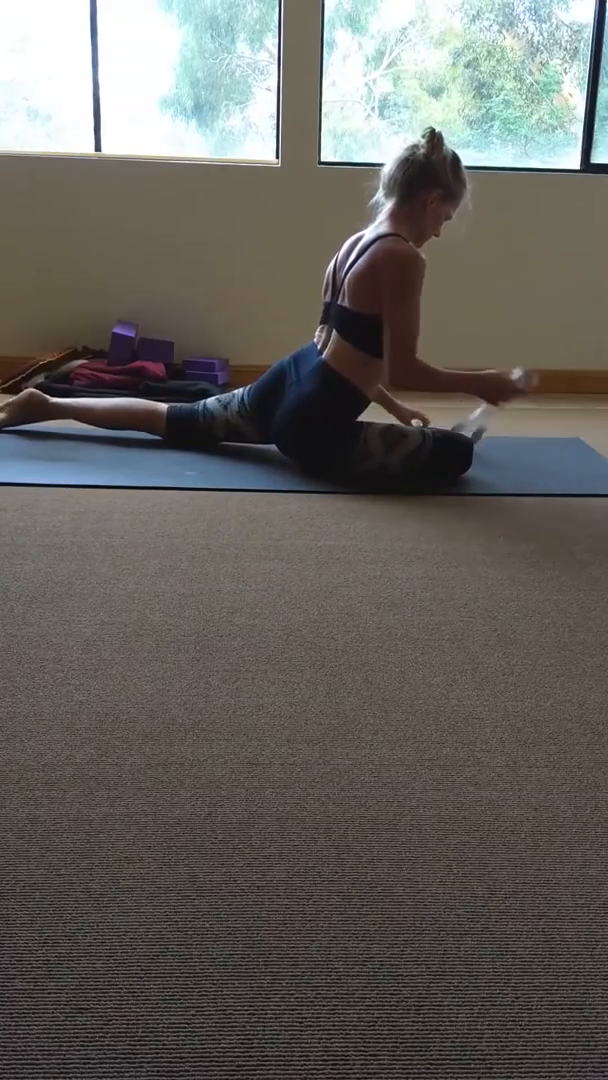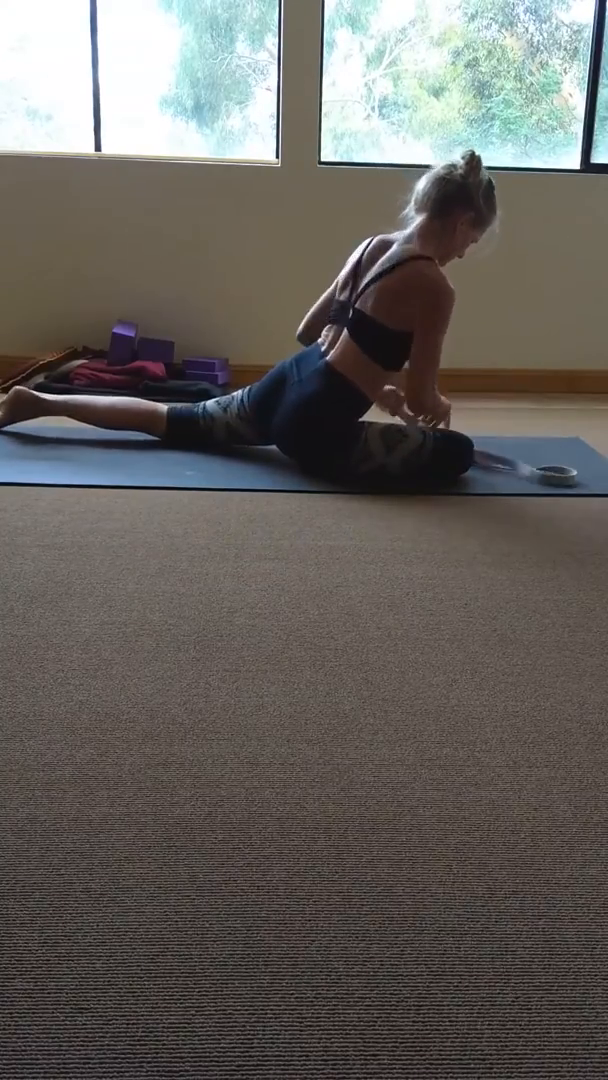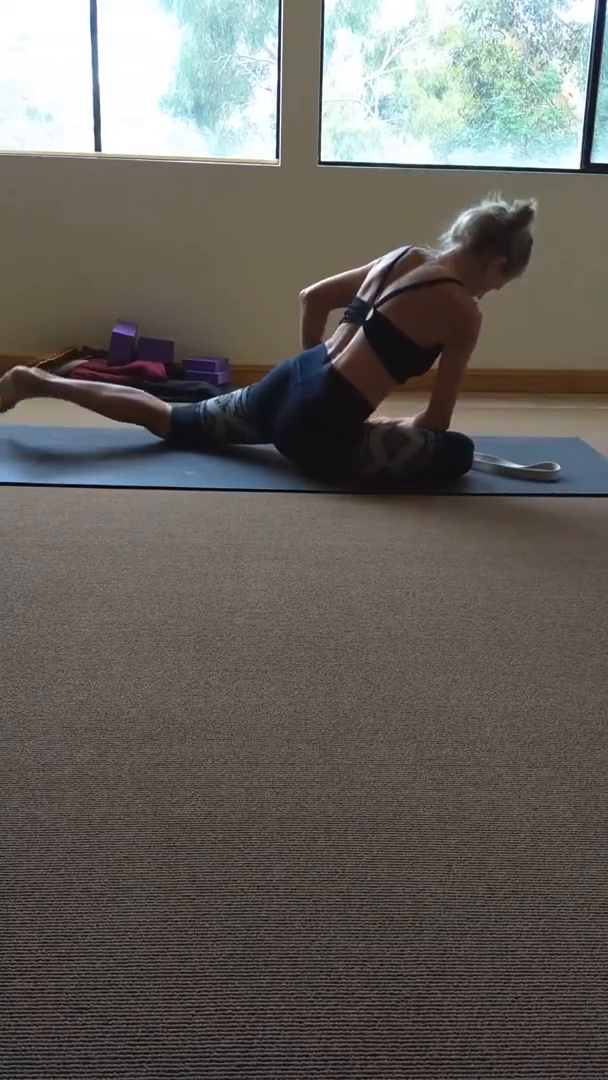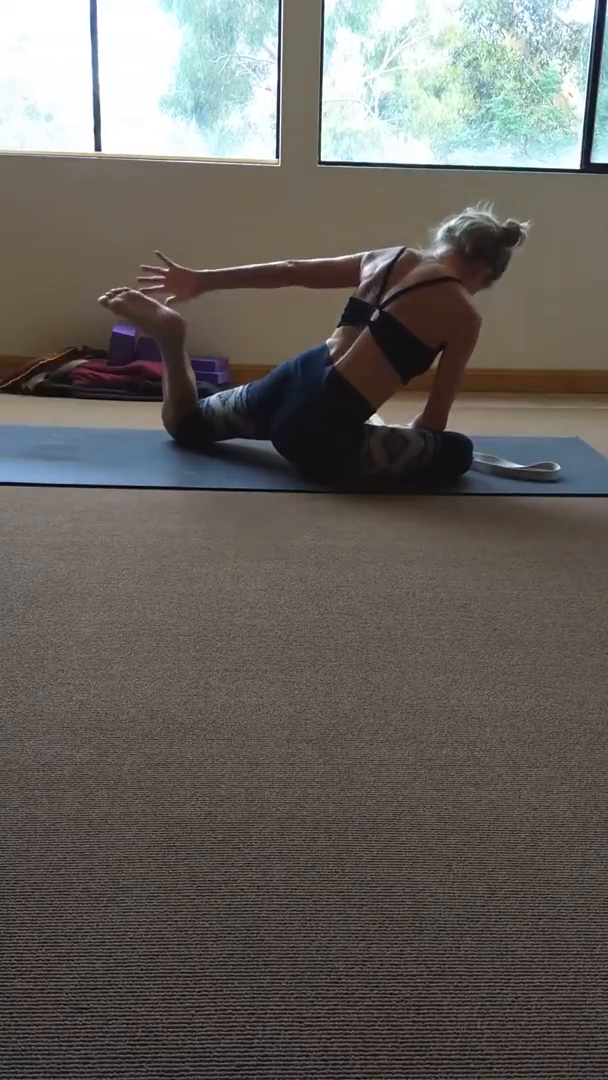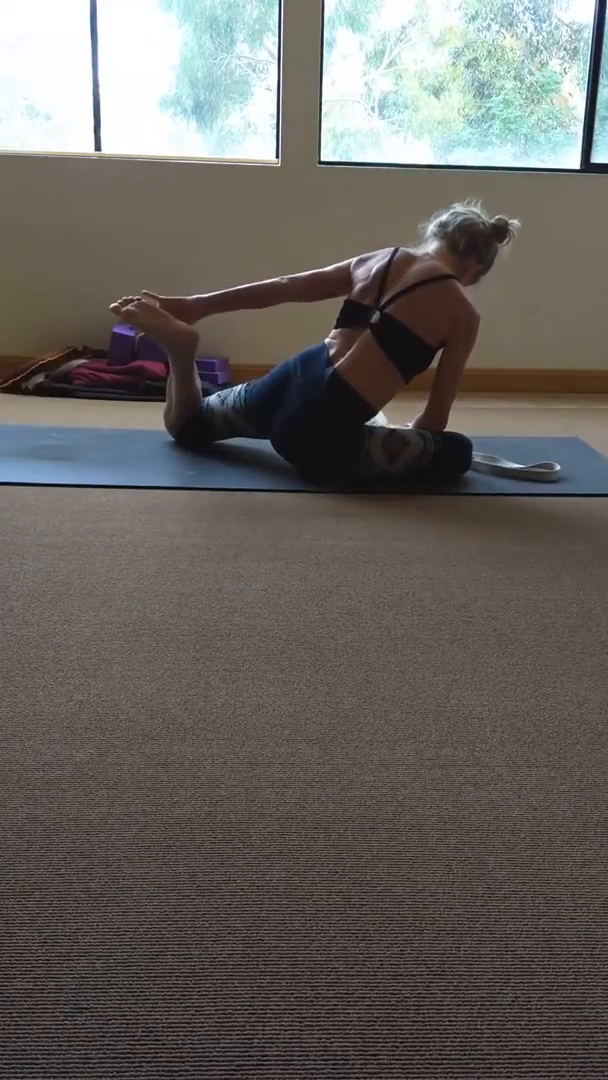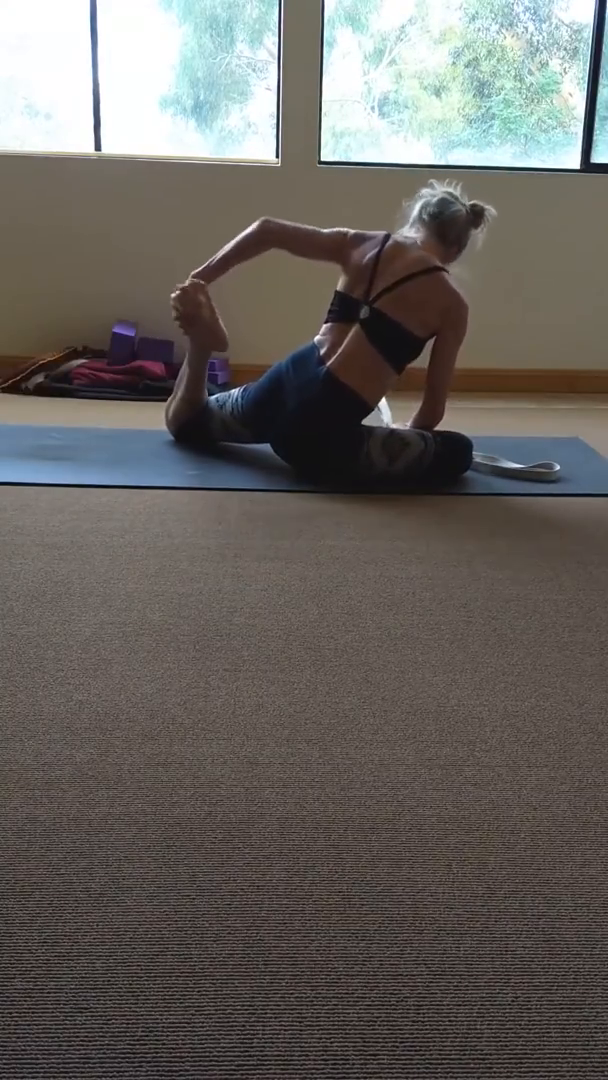
dt=0.5s
person 1, frame 1
left shoulder: (355, 244)
right shoulder: (403, 259)
right elbow: (404, 368)
left wrist: (394, 409)
right wrist: (482, 383)
left hip: (285, 384)
right hip: (314, 424)
left knee: (174, 419)
left ankle: (47, 404)
person 1, frame 2
left shoulder: (372, 247)
right shoulder: (433, 286)
right elbow: (420, 399)
right wrist: (440, 406)
left hip: (286, 383)
right hip: (315, 427)
left knee: (171, 420)
person 1, frame 3
left shoulder: (398, 258)
right shoulder: (463, 314)
left elbow: (312, 297)
right elbow: (437, 420)
right wrist: (395, 427)
left hip: (289, 382)
right hip: (318, 430)
left knee: (172, 420)
left ankle: (43, 381)
person 1, frame 4
left shoulder: (385, 258)
right shoulder: (464, 316)
left elbow: (294, 271)
right elbow: (434, 422)
left wrist: (200, 279)
right wrist: (404, 434)
left hip: (289, 382)
right hip: (320, 433)
left knee: (185, 423)
left ankle: (167, 332)
person 1, frame 5
left shoulder: (376, 260)
right shoulder: (463, 315)
left elbow: (285, 287)
right elbow: (435, 421)
left wrist: (197, 306)
right wrist: (406, 436)
left hip: (289, 384)
right hip: (321, 435)
left knee: (186, 425)
right knee: (457, 453)
left ankle: (178, 348)
person 1, frame 6
left shoulder: (361, 245)
right shoulder: (451, 305)
left elbow: (266, 230)
right elbow: (433, 411)
left wrist: (199, 280)
right wrist: (409, 433)
left hip: (285, 383)
right hip: (319, 435)
right knee: (457, 452)
left ankle: (201, 342)
